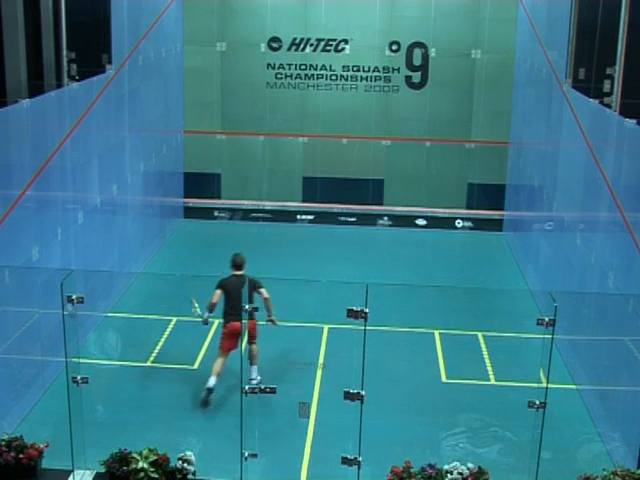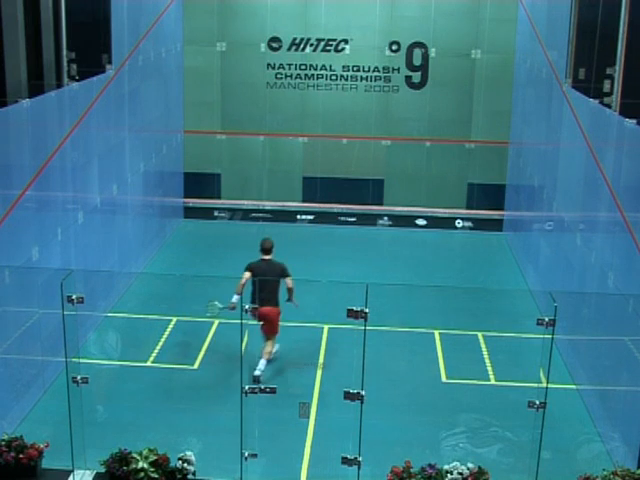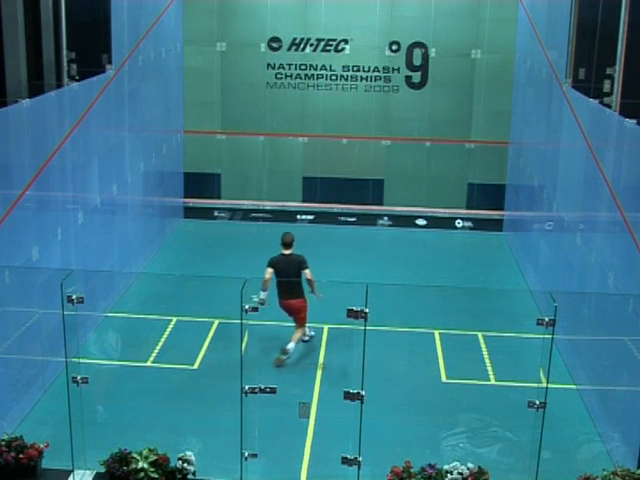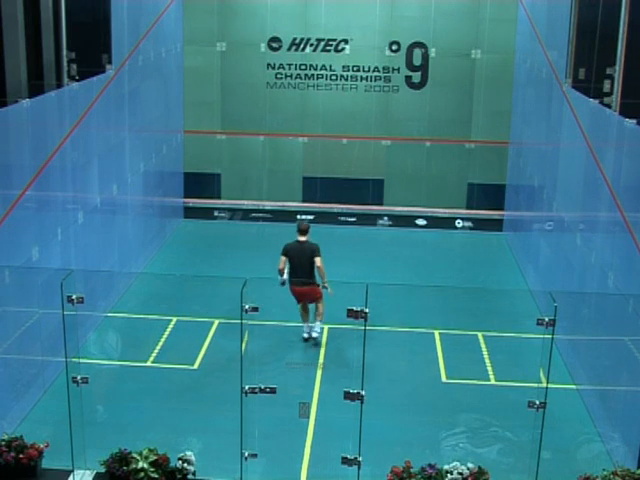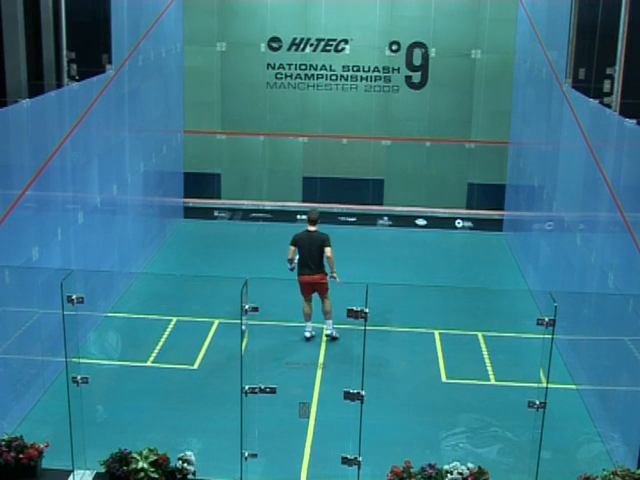
dt=0.2s
person 1, frame 1
left shoulder: (223, 282)
right shoulder: (253, 281)
left elbow: (214, 301)
right elbow: (266, 296)
left wrist: (207, 316)
right wrist: (270, 315)
left hip: (230, 324)
right hip: (249, 323)
left knee: (221, 357)
right knee: (252, 344)
left ankle: (211, 385)
right ankle: (254, 377)
person 1, frame 2
left shoulder: (252, 266)
right shoulder: (280, 266)
left elbow: (243, 282)
right elbow: (290, 286)
left wrist: (235, 299)
right wrist: (290, 298)
left hip: (256, 308)
right hip: (272, 309)
right knee: (270, 340)
left ankle: (272, 350)
right ankle: (259, 370)
person 1, frame 3
left shoulder: (273, 260)
right shoulder: (300, 259)
left elbow: (267, 278)
right elbow: (309, 277)
left wrist: (263, 295)
right wrist: (313, 290)
left hip: (283, 300)
right hip: (298, 300)
right knee: (300, 328)
left ankle: (307, 334)
right ankle: (287, 349)
person 1, frame 4
left shoulder: (288, 247)
right shoulder: (313, 247)
left elbow: (281, 267)
right elbow: (318, 265)
left wrist: (283, 278)
right wrist: (324, 282)
left hip: (294, 287)
right hip: (309, 286)
left knee: (303, 305)
right knee: (319, 302)
left ankle: (307, 331)
right ankle: (316, 331)
person 1, frame 5
left shoulder: (297, 237)
right shoulder: (323, 237)
left elbow: (290, 257)
right elbow: (329, 255)
left wrist: (292, 265)
right wrist: (333, 272)
left hip: (303, 276)
right hip: (319, 276)
left knee: (307, 301)
right knee: (325, 300)
left ankle: (308, 331)
right ankle: (329, 329)
